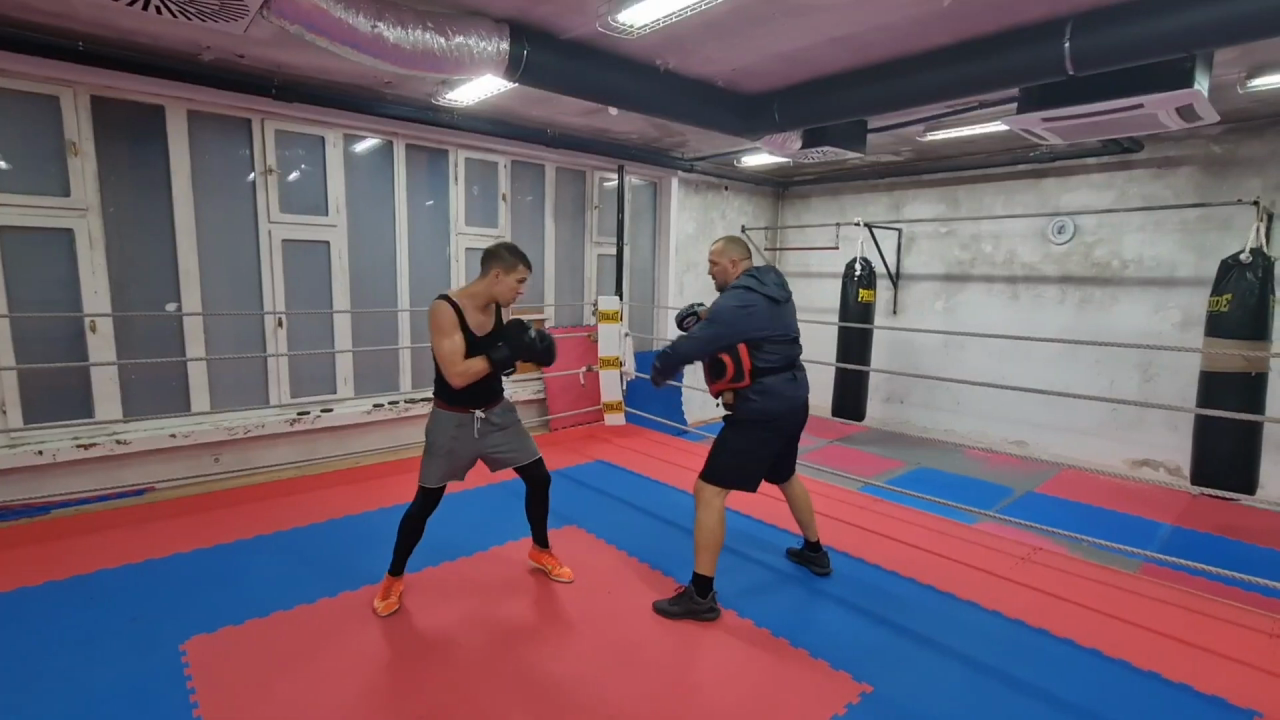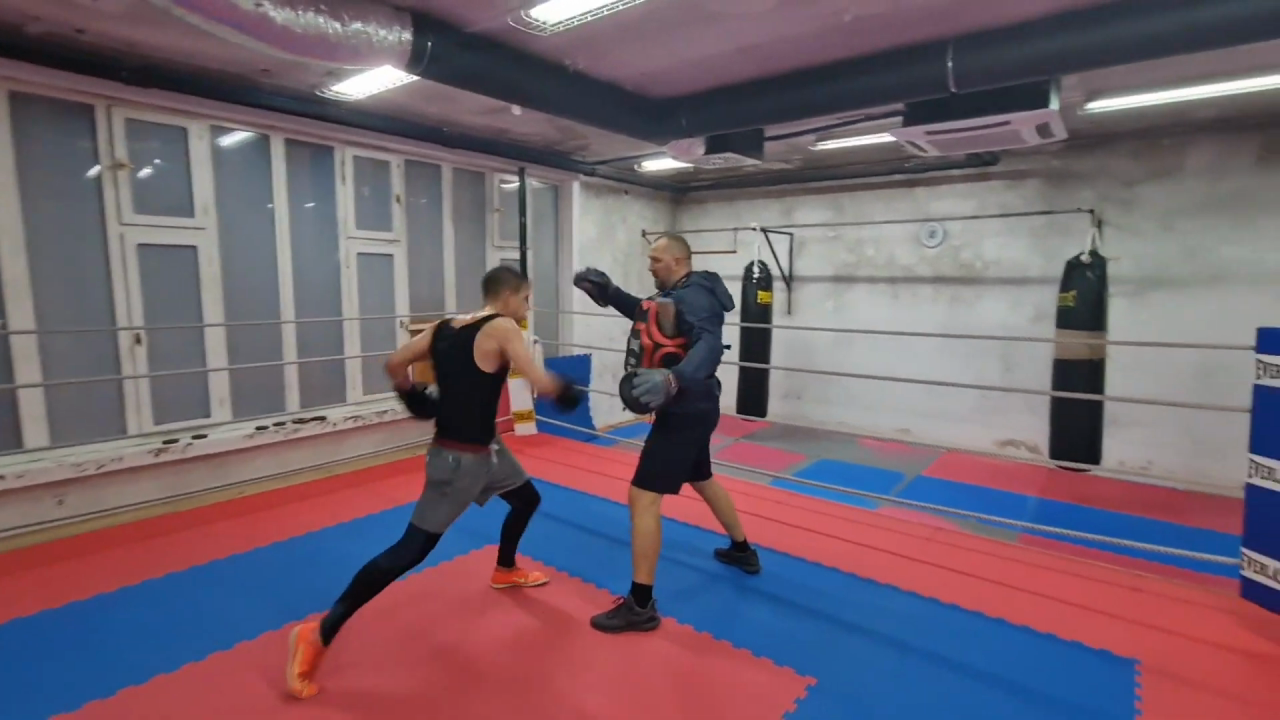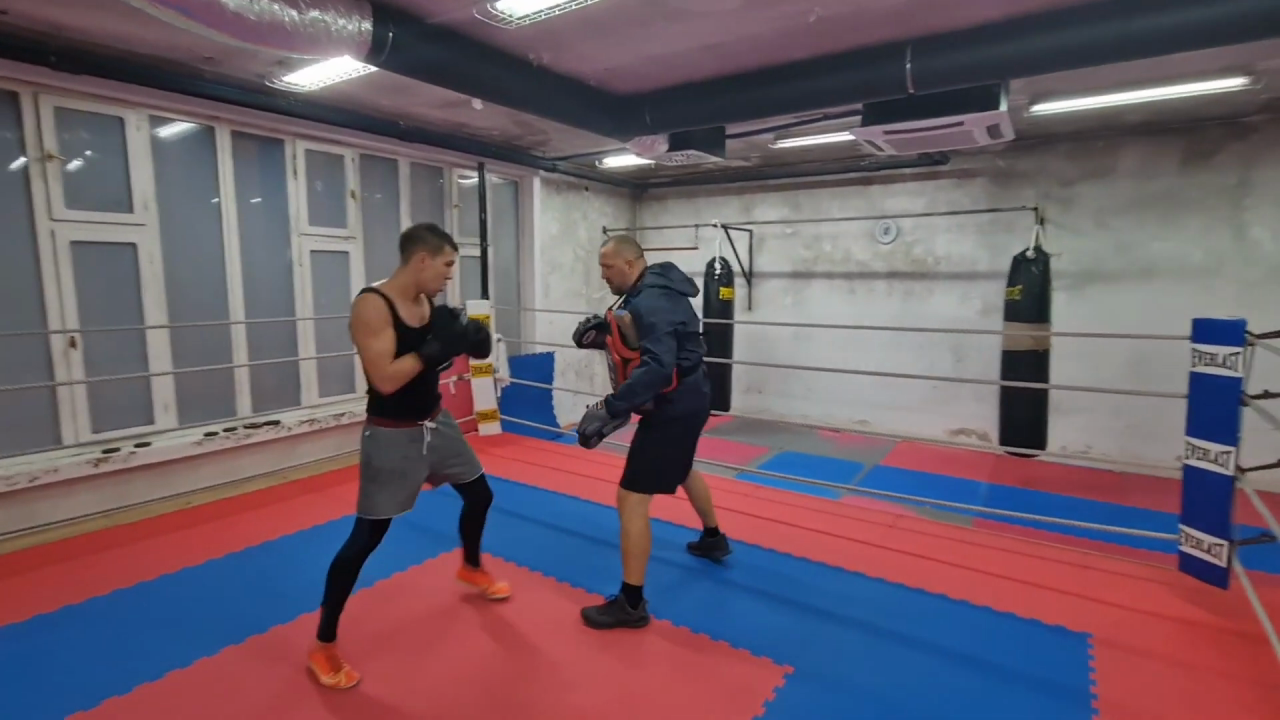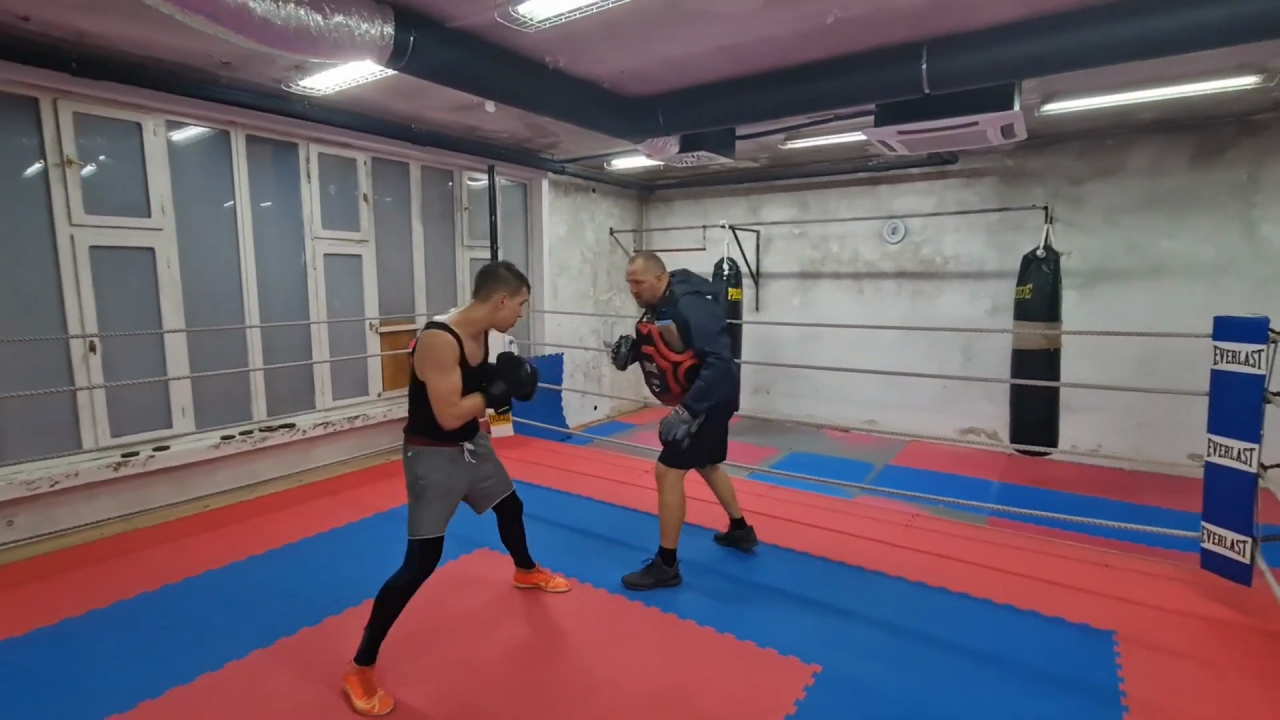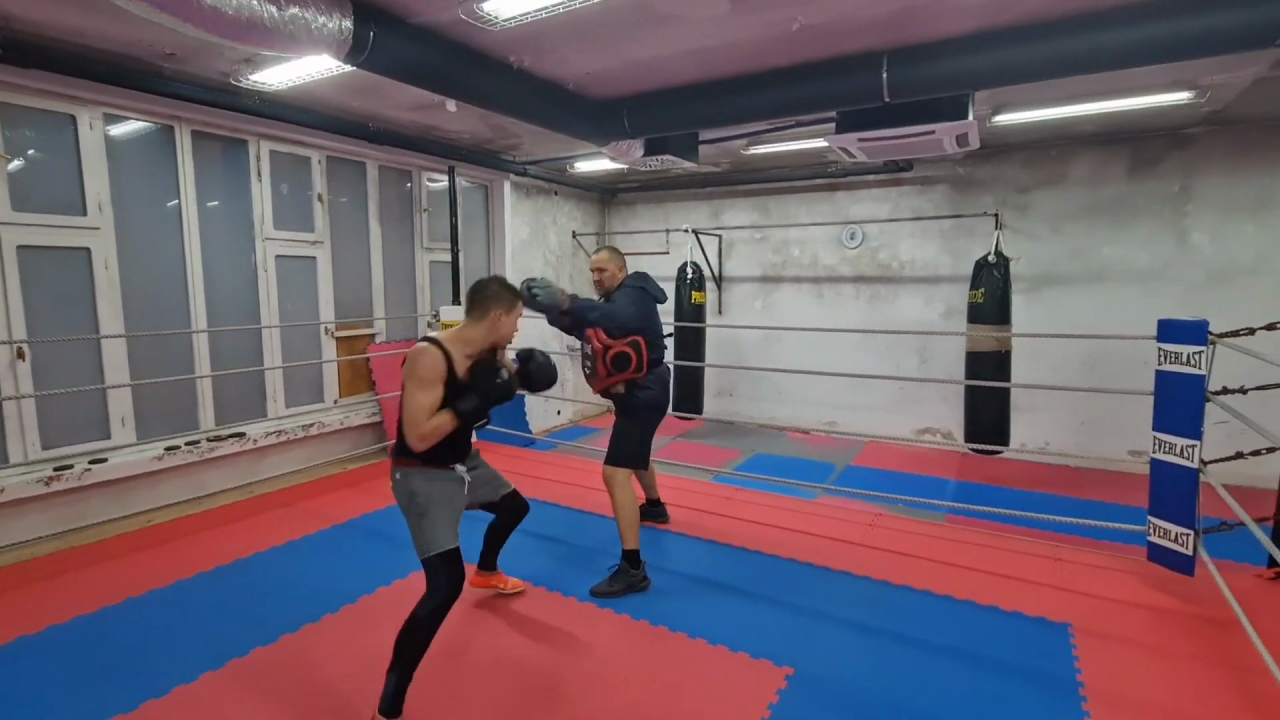
dt=1s
person 1, frame 1
left shoulder: (499, 308)
right shoulder: (445, 310)
right elbow: (455, 376)
left wrist: (527, 349)
right wrist: (505, 352)
left hip: (497, 412)
right hip: (453, 419)
left knee: (539, 476)
right knee: (426, 502)
left ankle: (541, 551)
right ankle: (394, 578)
person 1, frame 2
left shoulder: (443, 329)
right shoulder: (501, 326)
left elbow: (395, 363)
right elbow: (537, 380)
left wrist: (410, 394)
right wrist: (563, 391)
right hip: (460, 456)
left knee: (529, 498)
right knee: (411, 552)
left ankle: (506, 569)
right ankle: (317, 637)
person 1, frame 3
left shoulder: (427, 301)
right shoulder: (371, 305)
right elbow: (386, 381)
left wrist: (462, 340)
right wrist: (434, 345)
left hip: (435, 421)
right hip: (393, 433)
left knee: (479, 493)
right knee: (367, 536)
left ankle: (472, 569)
right ankle: (323, 646)
person 1, frame 4
left shoulder: (480, 333)
right shoulder: (439, 339)
right elbow: (448, 415)
left wrist: (507, 381)
right wrist: (499, 389)
left hip: (471, 444)
right hip: (432, 454)
left knee: (510, 505)
right knee: (421, 562)
left ankle: (527, 571)
right ankle: (360, 668)
person 1, frame 5
left shoulder: (483, 348)
right shoulder: (428, 355)
left elbow: (504, 373)
right elbow: (418, 438)
left wrist: (523, 372)
right wrist: (472, 402)
left hip: (462, 462)
right hip: (422, 474)
left knee: (513, 507)
right knee: (446, 584)
left ankle: (486, 574)
person 2, frame 1
left shoulder: (738, 300)
right shoulder: (775, 294)
left elbow: (695, 343)
left wrist: (662, 365)
right wrist: (704, 321)
left hip: (760, 410)
right hip: (792, 402)
left knee: (709, 491)
right knee: (785, 477)
left ankle: (701, 595)
right ankle: (814, 551)
person 2, frame 2
left shoulder: (694, 300)
right shoulder: (673, 296)
left elbow: (705, 350)
right elbow: (643, 310)
left wrist: (670, 381)
right wrist: (604, 289)
left hip: (684, 410)
right hip: (696, 406)
left knee: (642, 497)
right knee: (701, 479)
left ankle: (640, 604)
right ankle: (742, 551)
person 2, frame 3
left shoulder: (650, 303)
right shoulder: (654, 291)
left elbow: (657, 366)
left wrist: (610, 409)
right wrist: (606, 334)
left hip: (673, 408)
right hip: (687, 400)
left knee: (632, 498)
right knee: (683, 469)
left ankle: (631, 603)
right ankle: (713, 537)
person 2, frame 4
left shoulder: (691, 308)
right shoulder: (658, 306)
left elbow: (719, 362)
right elbow: (660, 348)
left wrist: (689, 411)
right wrist: (632, 348)
left hip: (711, 397)
right hip: (698, 396)
left knee: (668, 471)
right knee: (707, 464)
left ankle: (666, 565)
right ankle: (740, 529)
person 2, frame 5
left shoulder: (630, 297)
right shoulder: (613, 298)
left elbow: (603, 318)
right elbow: (594, 330)
left wrist: (556, 299)
right wrist: (564, 315)
left hip: (643, 397)
right hip: (634, 394)
left knee: (615, 473)
right knee: (635, 456)
left ankle: (632, 570)
right ankle: (655, 507)
